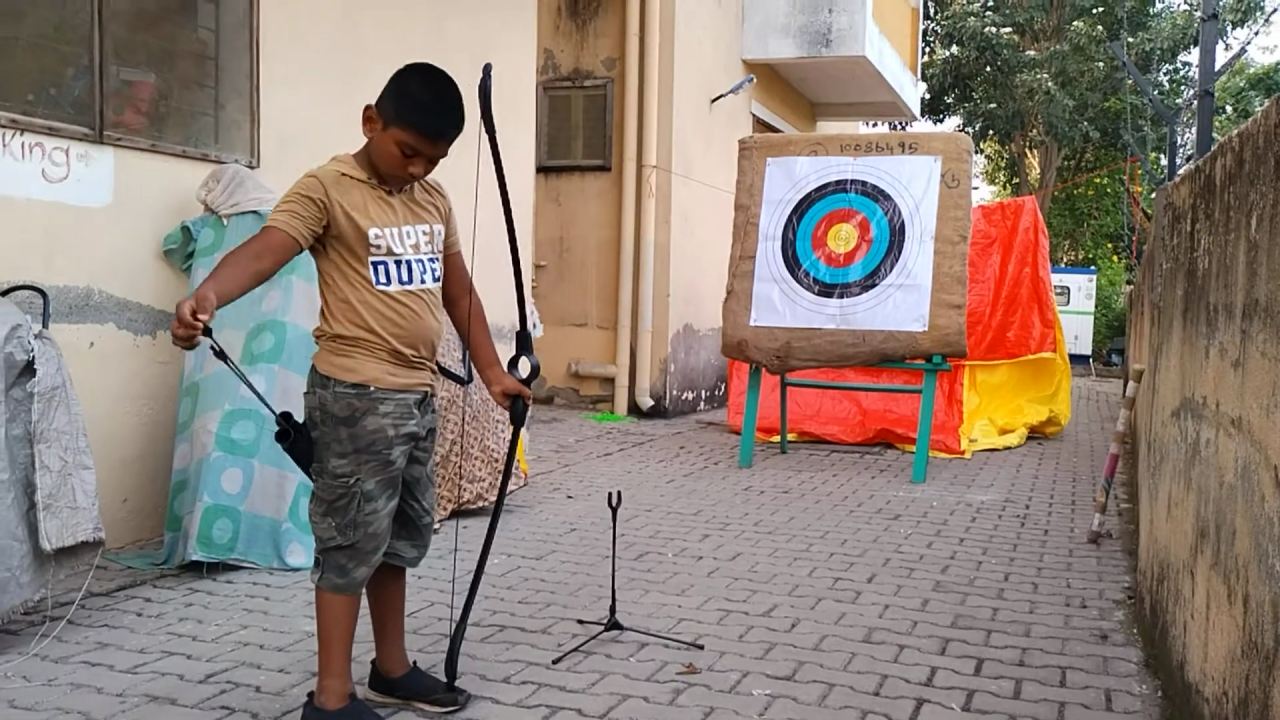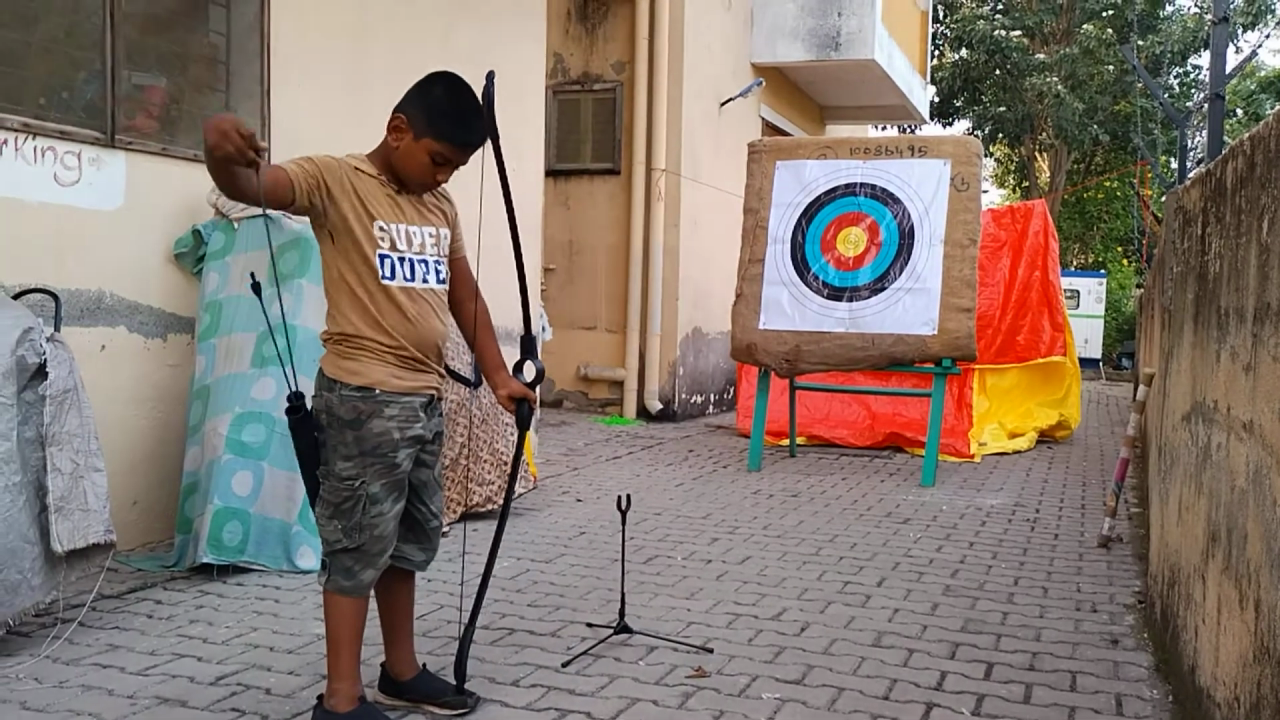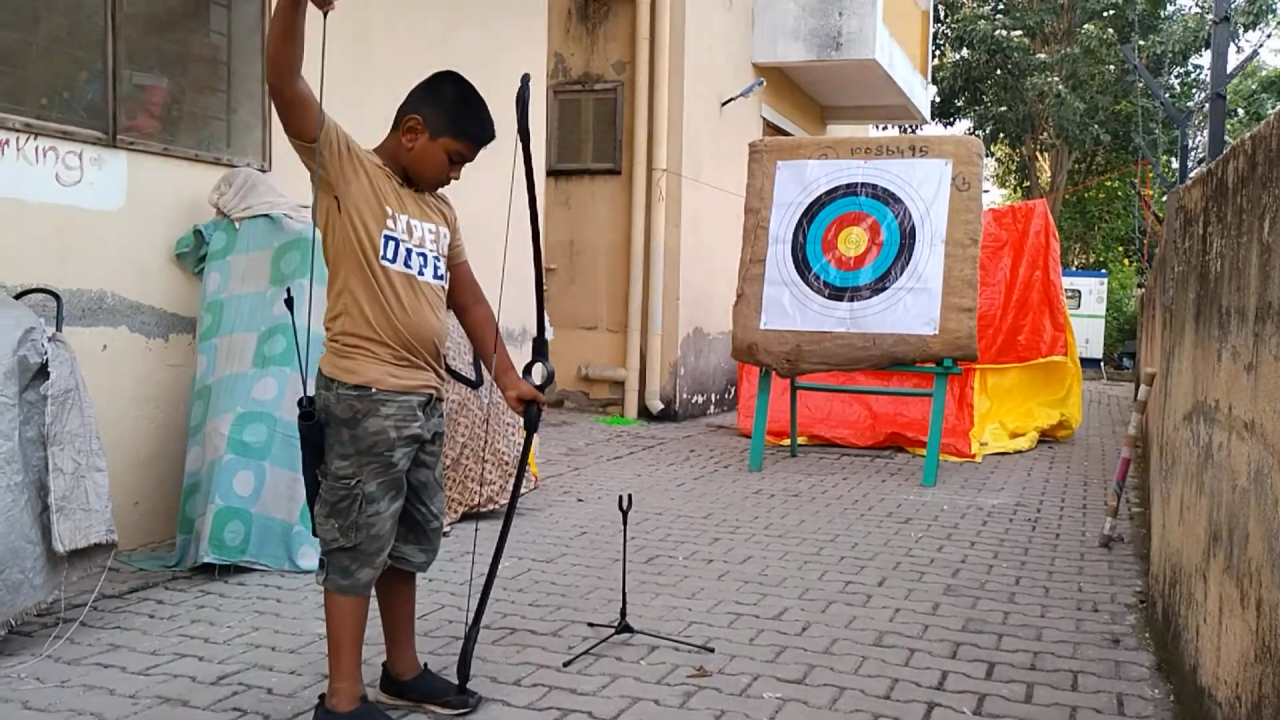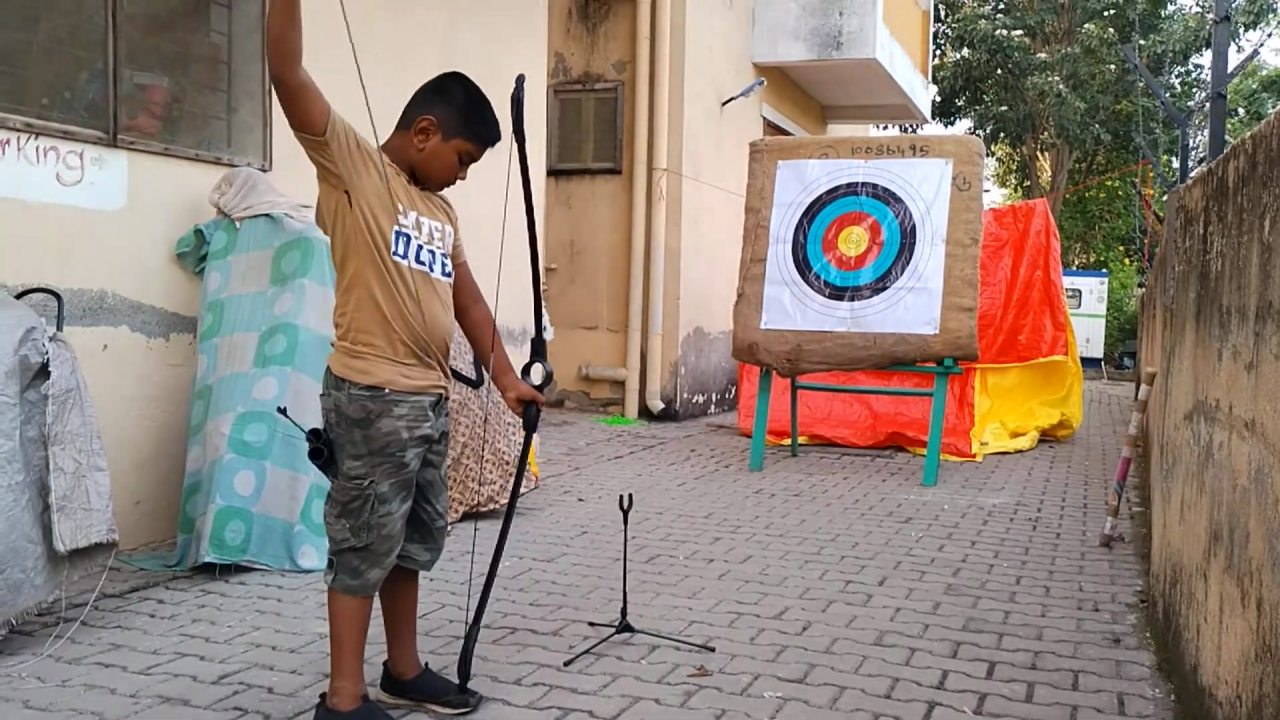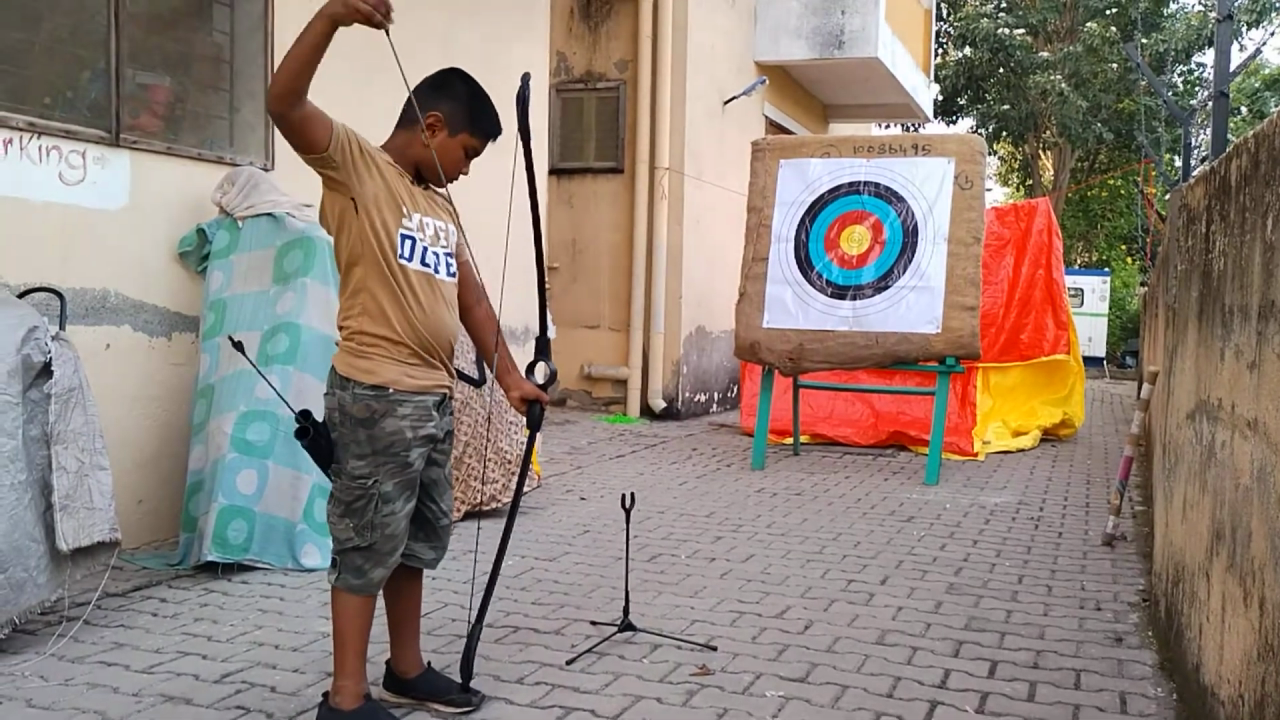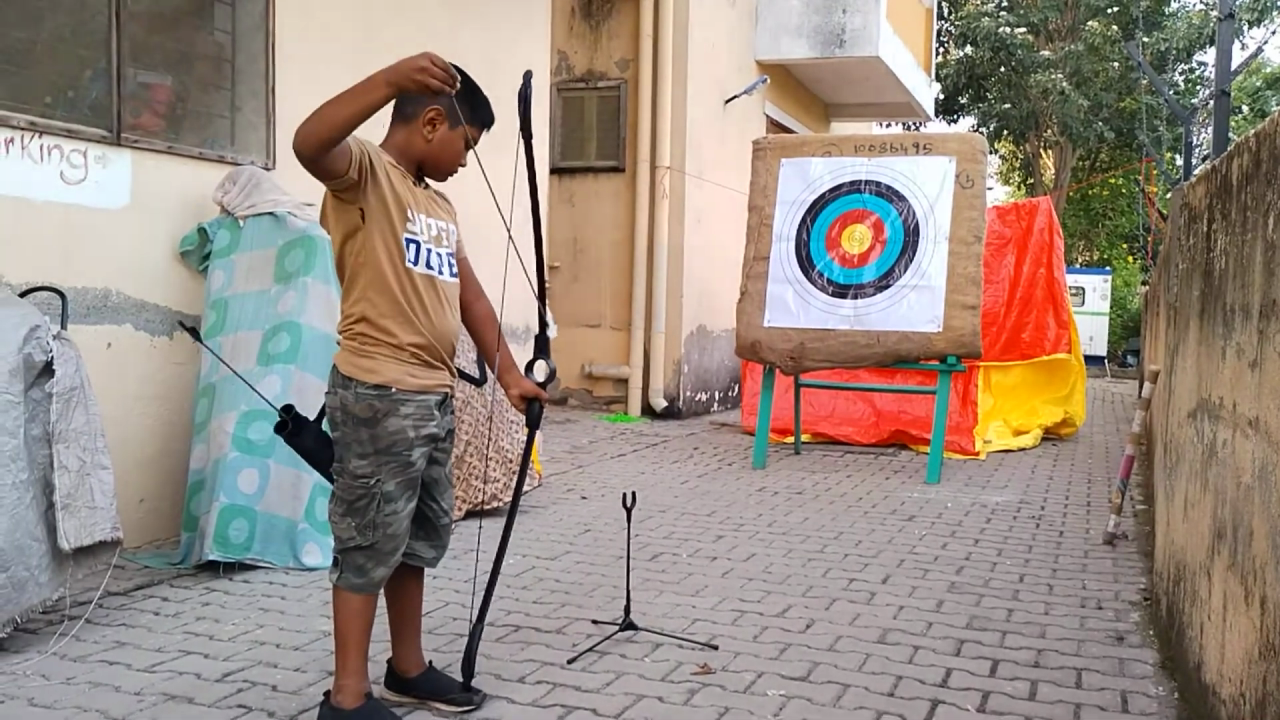
dt=0.4s
person 1, frame 1
left shoulder: (434, 201)
right shoulder: (326, 188)
left elbow: (458, 292)
right elbow: (264, 249)
left wrist: (493, 373)
right wrist: (207, 294)
left hip: (416, 395)
right hip: (355, 395)
left knee: (399, 539)
right knee: (352, 541)
left ankle: (392, 667)
person 1, frame 2
left shoulder: (440, 207)
right shoulder: (336, 180)
left elbow: (465, 298)
right elbow: (252, 185)
left wrist: (500, 377)
right wrist: (222, 153)
left hip: (425, 398)
right hip: (364, 397)
left knee: (409, 542)
right knee: (360, 546)
person 1, frame 3
left shoulder: (439, 210)
right shoulder: (344, 166)
left elbow: (467, 298)
right elbow: (284, 89)
left wrist: (507, 377)
left hip: (425, 399)
right hip: (364, 398)
left knee: (410, 543)
right knee: (358, 545)
person 1, frame 4
left shoulder: (439, 208)
right shoulder: (350, 163)
left elbow: (467, 297)
right elbow: (287, 74)
left wrist: (505, 376)
left hip: (430, 397)
right hip: (371, 396)
left knee: (412, 543)
right knee: (364, 544)
person 1, frame 5
left shoulder: (440, 205)
right shoulder: (354, 165)
left elbow: (471, 296)
right elbow: (284, 105)
left wrist: (509, 375)
left hip: (434, 398)
right hip: (376, 397)
left knee: (416, 542)
right knee: (368, 544)
person 1, frame 6
left shoulder: (439, 206)
right shoulder: (364, 171)
left elbow: (470, 296)
right elbow: (308, 143)
left wrist: (509, 375)
right wrist: (392, 77)
left hip: (434, 397)
right hip: (377, 396)
left knee: (417, 542)
right knee: (370, 544)
